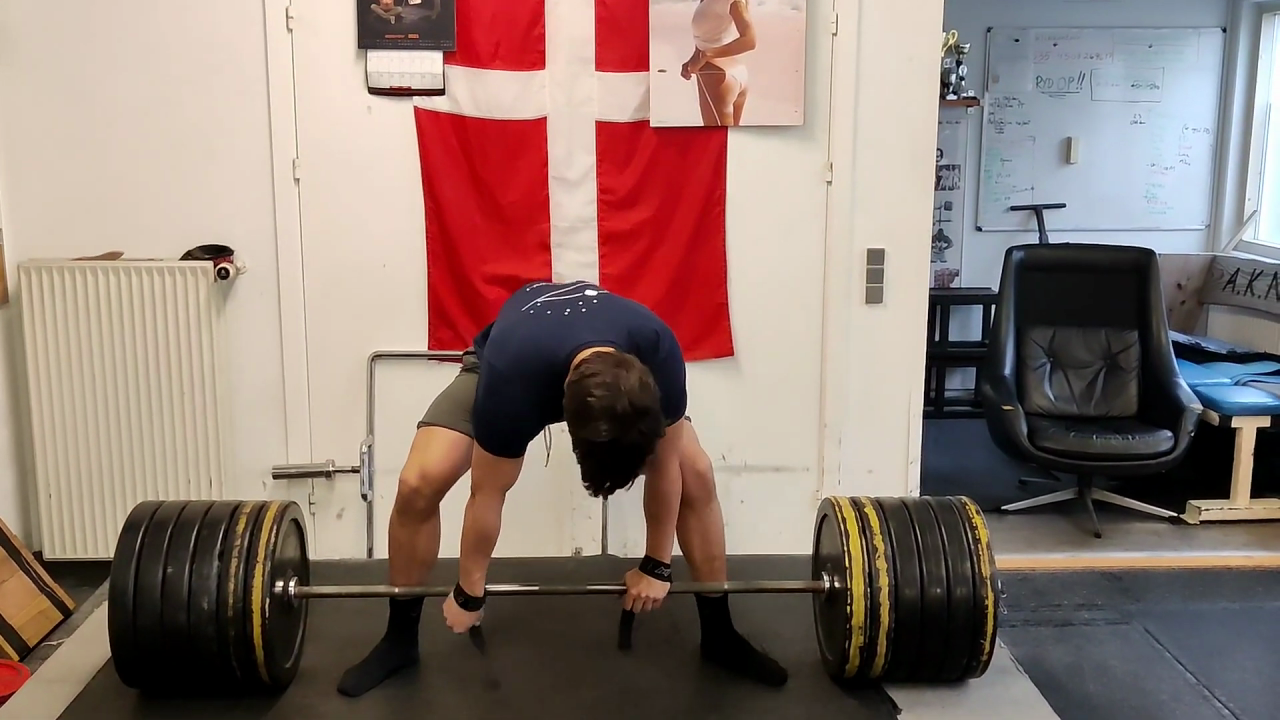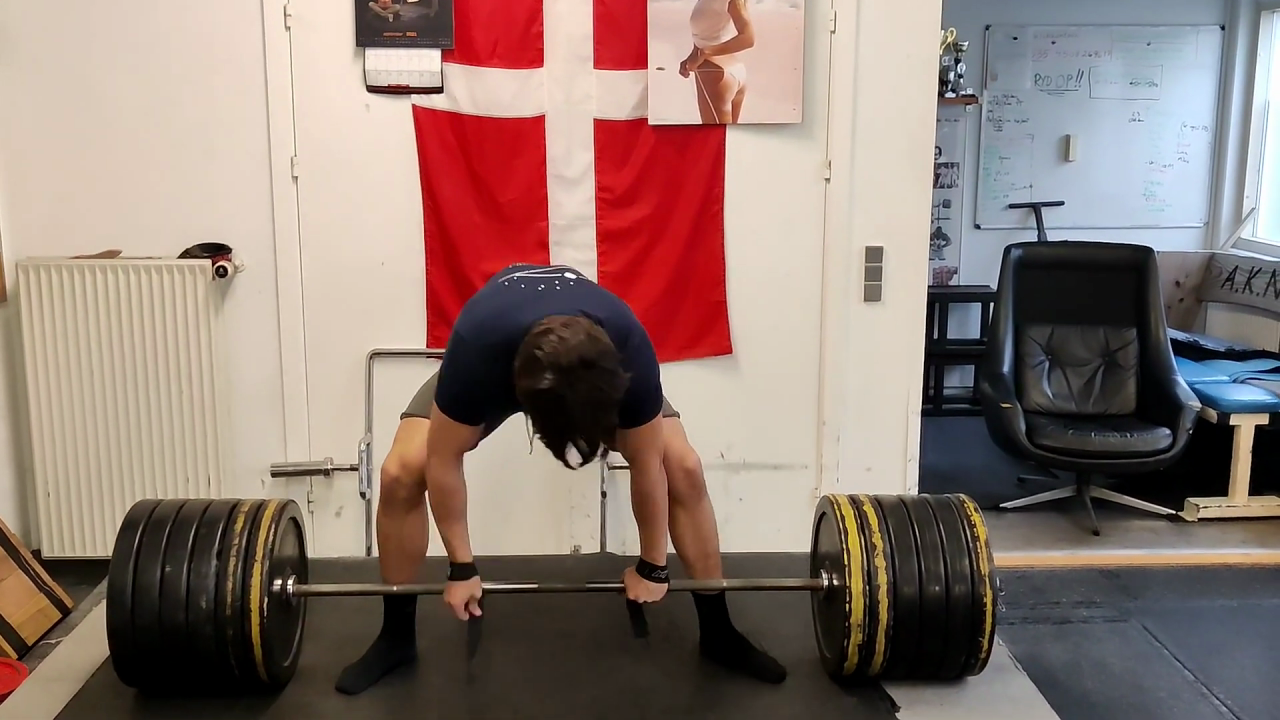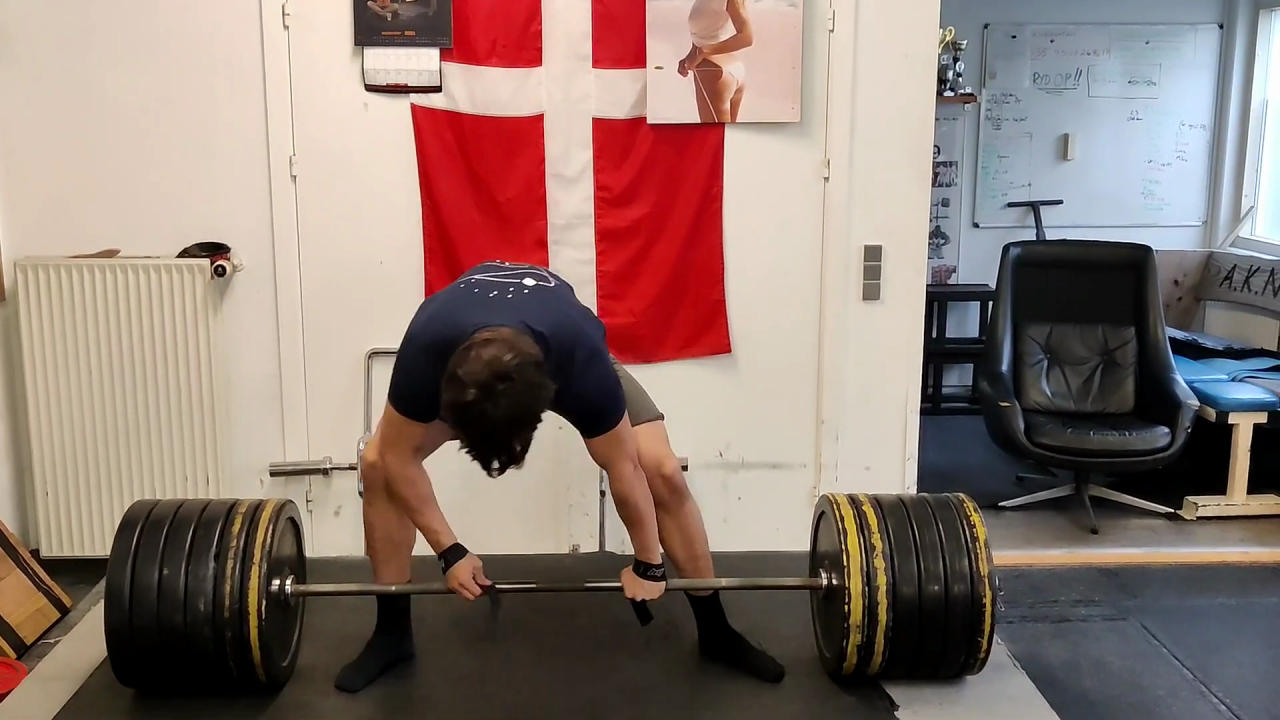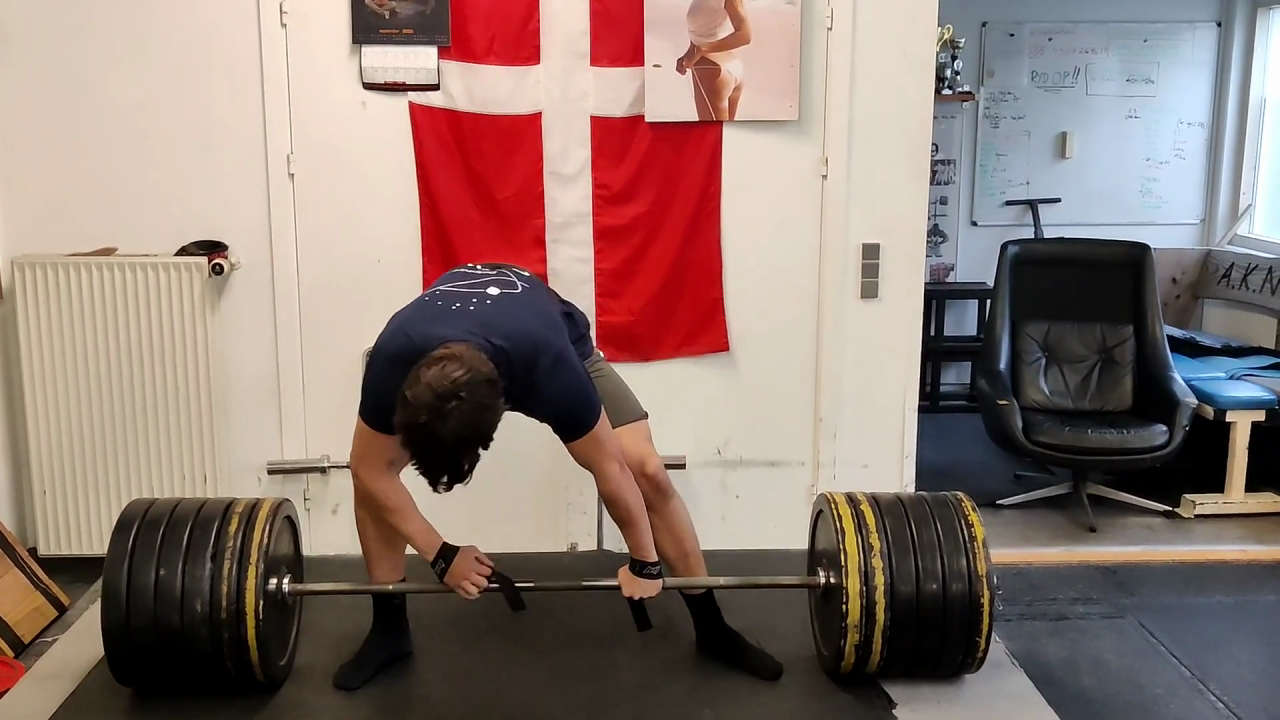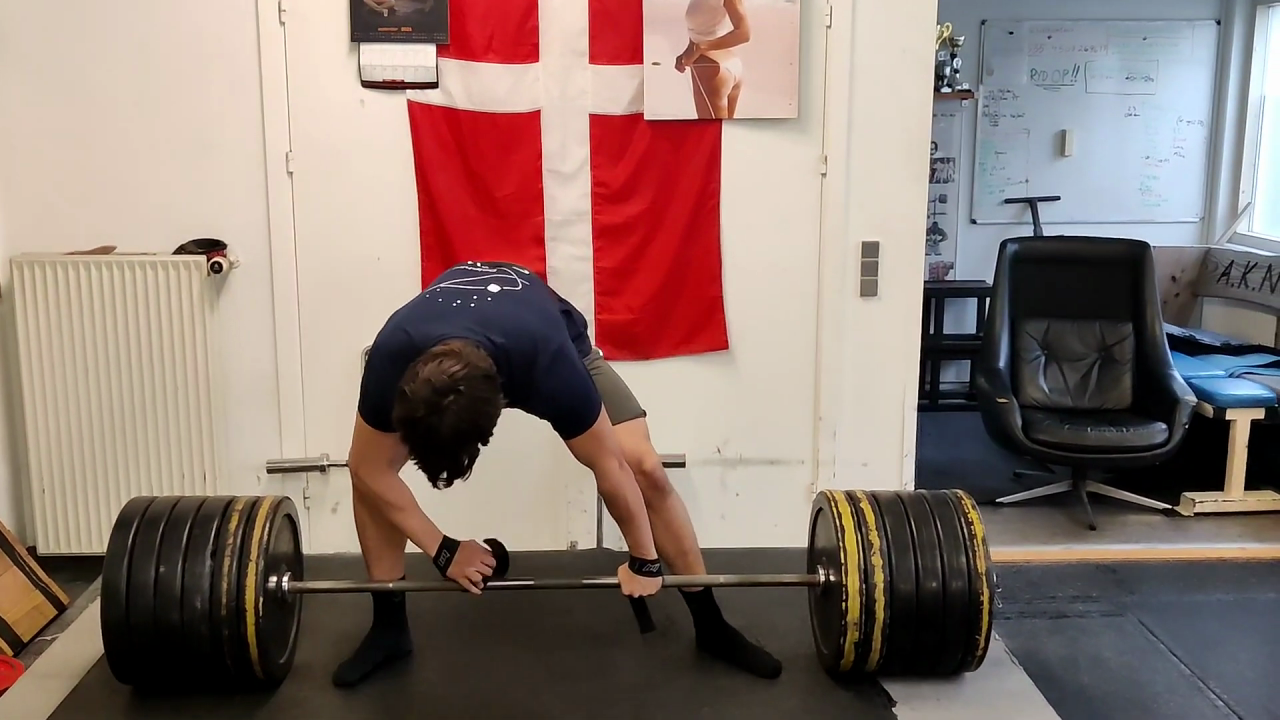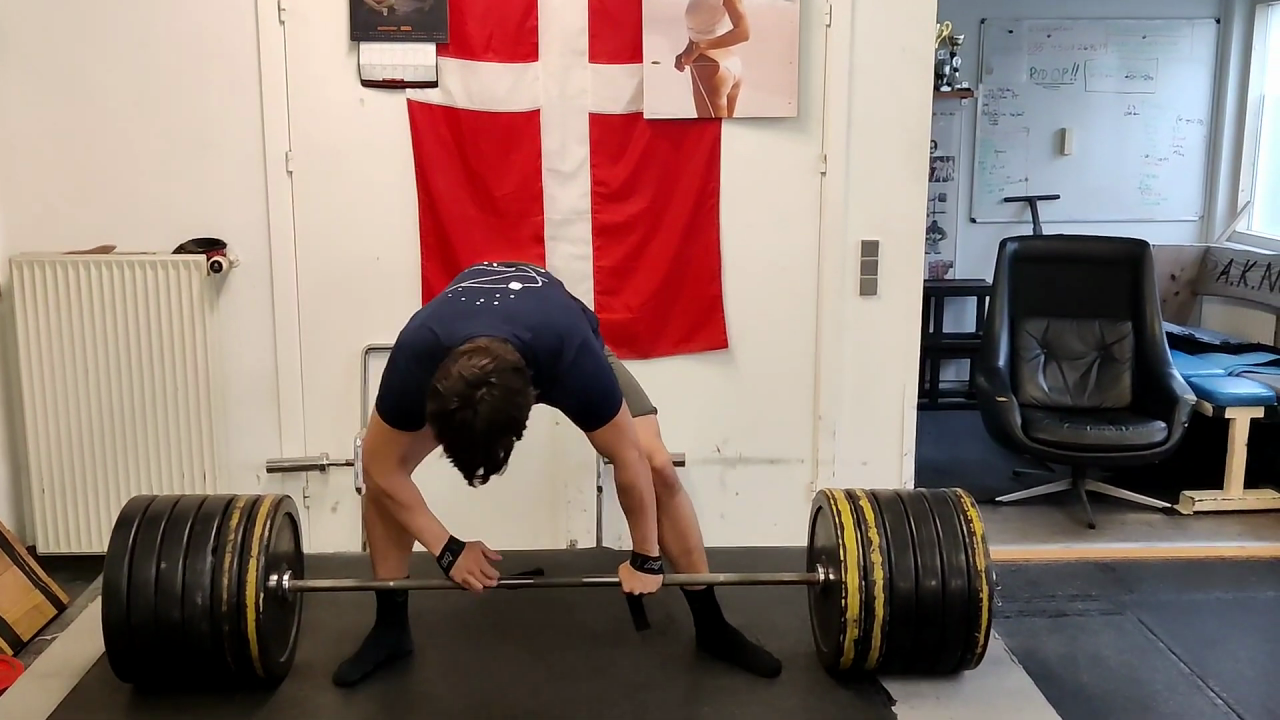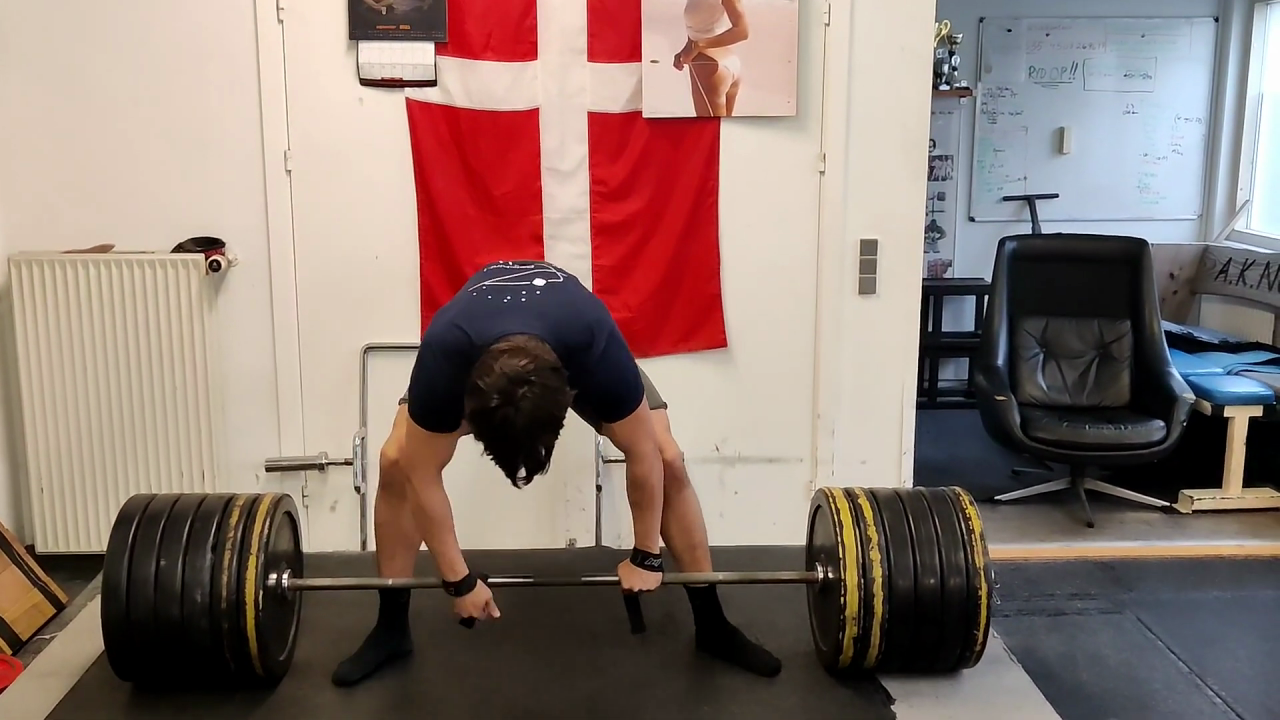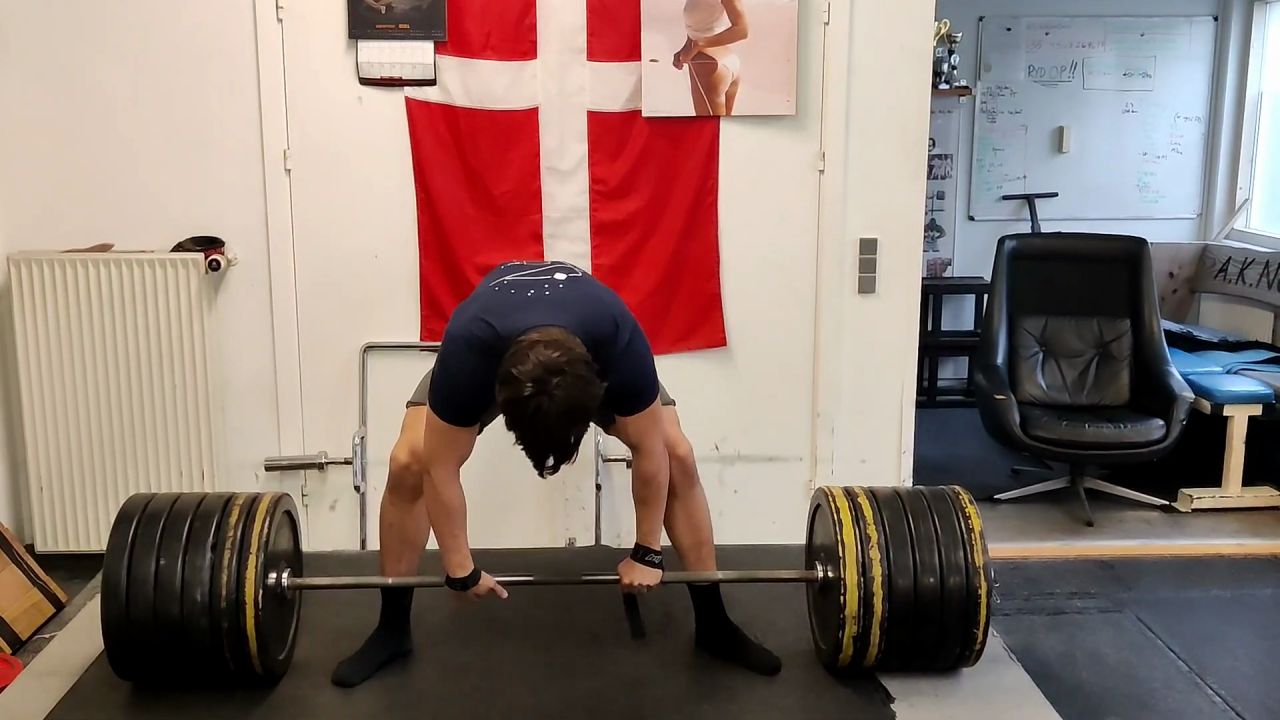
dt=0.2s
person 1, frame 1
left shoulder: (658, 355)
right shoulder: (511, 380)
left elbow: (665, 466)
right elbow: (487, 497)
left wrist: (656, 565)
right wrist: (469, 594)
right hip: (504, 362)
left knee: (695, 473)
right knee: (419, 483)
left ankle: (719, 635)
right ankle: (400, 638)
person 1, frame 2
left shoulder: (627, 350)
right shoulder: (478, 345)
left elbow: (647, 464)
right elbow: (443, 463)
left wrist: (652, 566)
right wrist: (462, 568)
left hip: (592, 359)
right hip: (485, 345)
left knee: (683, 467)
right knee: (401, 472)
left ankle: (718, 631)
right ankle: (396, 636)
person 1, frame 3
left shoulder: (582, 355)
right shoulder: (428, 346)
left elbow: (623, 467)
right elbow: (399, 456)
left wrist: (648, 564)
right wrist: (451, 552)
left hip: (567, 357)
right hip: (464, 350)
left knee: (664, 471)
right knee: (380, 463)
left ankle: (715, 630)
right ankle: (392, 632)
person 1, frame 4
left shoulder: (550, 367)
right shoulder: (395, 359)
left elbow: (610, 468)
right elbow: (372, 469)
left wrist: (643, 562)
right wrist: (441, 555)
left hip: (550, 337)
left knee: (647, 469)
right knee: (367, 467)
left ankle: (712, 628)
right ankle: (388, 629)
person 1, frame 5
left shoulder: (549, 364)
right shoulder: (393, 358)
left elbow: (609, 465)
right elbow: (369, 468)
left wrist: (643, 560)
right wrist: (442, 549)
left hip: (553, 337)
left knee: (644, 467)
right knee: (370, 465)
left ankle: (711, 627)
right ankle: (388, 628)
person 1, frame 6
left shoulder: (571, 357)
right shoulder: (416, 359)
left elbow: (626, 457)
right elbow: (381, 468)
left wrist: (645, 556)
right wrist: (447, 550)
left hip: (561, 336)
right hip: (458, 333)
left knee: (655, 465)
right knee: (382, 467)
left ankle: (711, 625)
right ankle: (390, 627)
person 1, frame 7
left shoulder: (597, 350)
right shoulder: (444, 357)
left elbow: (642, 452)
right elbow: (423, 476)
left wrist: (646, 554)
right wrist: (459, 579)
left hip: (573, 338)
right hip: (474, 338)
left knee: (666, 459)
right knee: (397, 461)
left ankle: (712, 625)
right ankle: (391, 628)
person 1, frame 8
left shoulder: (619, 341)
right shoulder: (468, 350)
left elbow: (651, 451)
right elbow: (442, 471)
left wrist: (646, 552)
right wrist: (462, 573)
left hip: (587, 333)
right hip: (491, 339)
left knee: (677, 455)
right knee: (407, 464)
left ankle: (713, 623)
right ankle: (393, 628)
